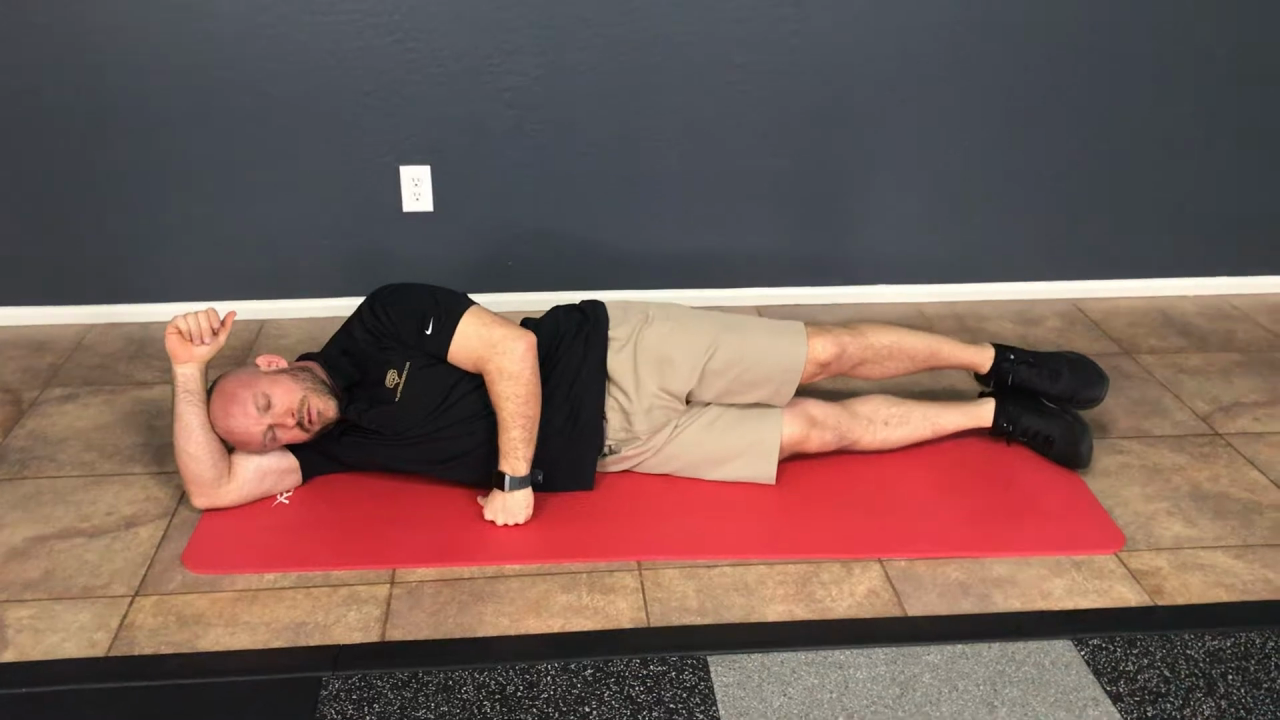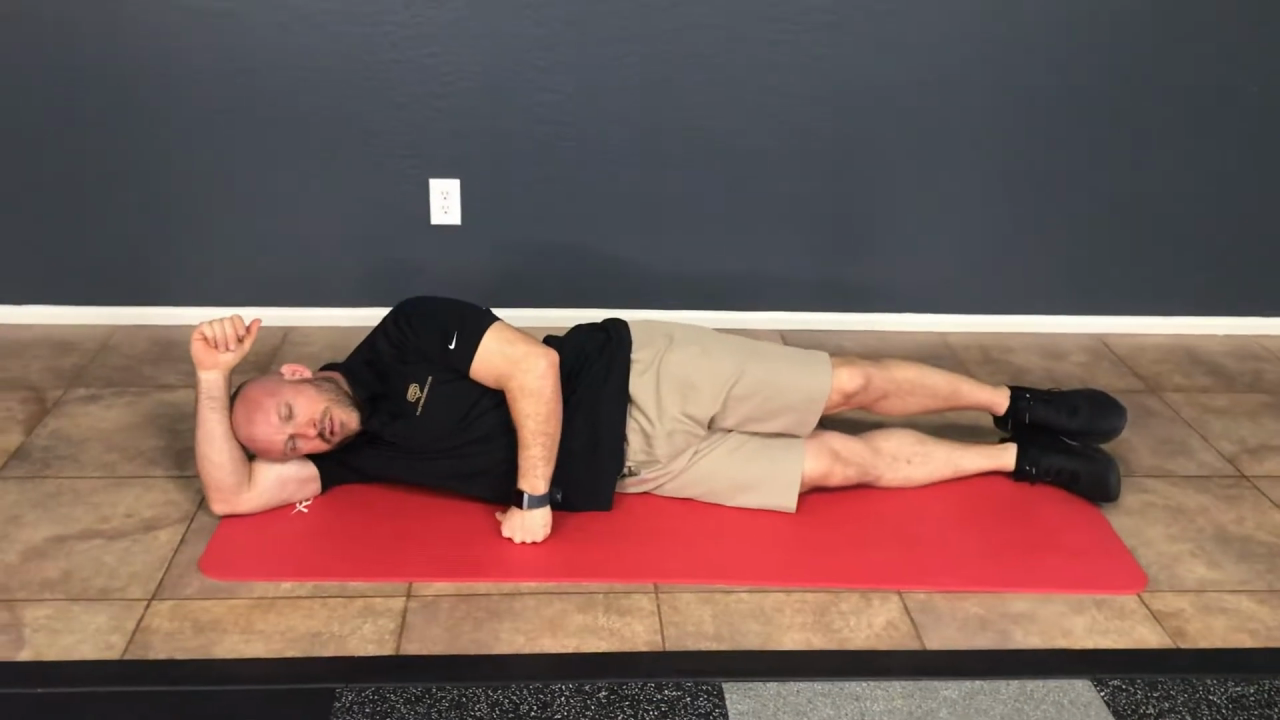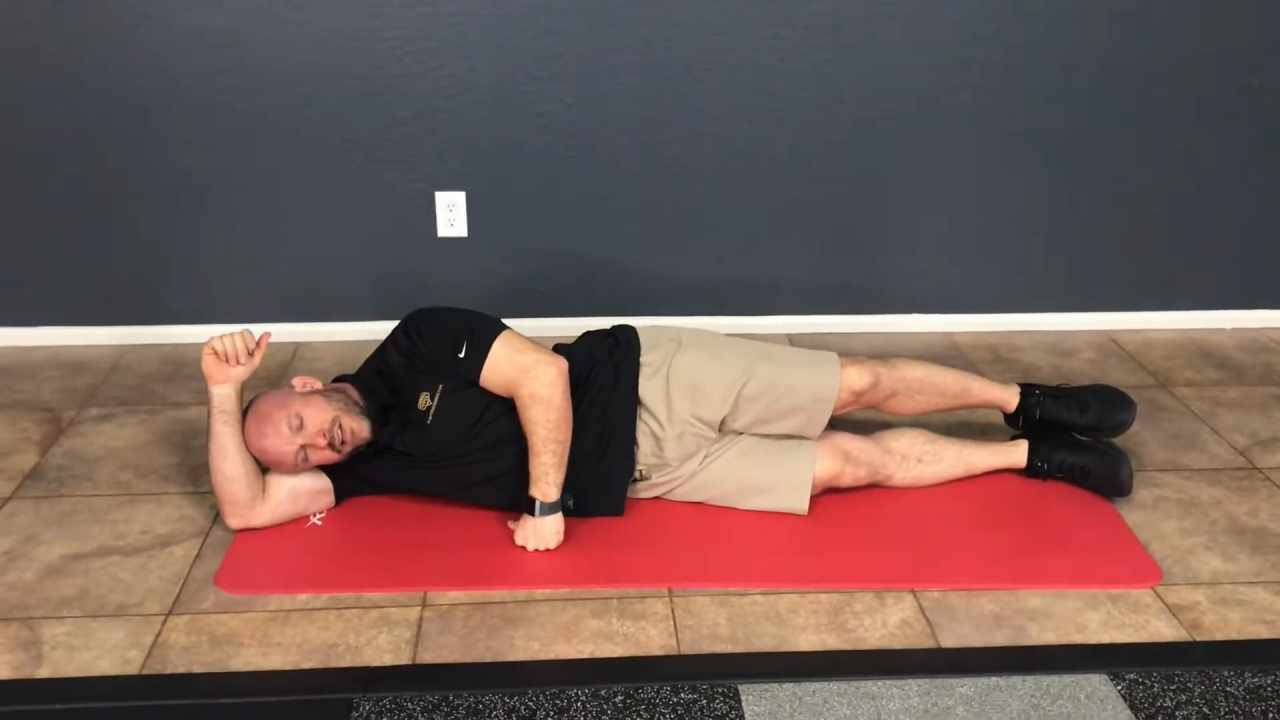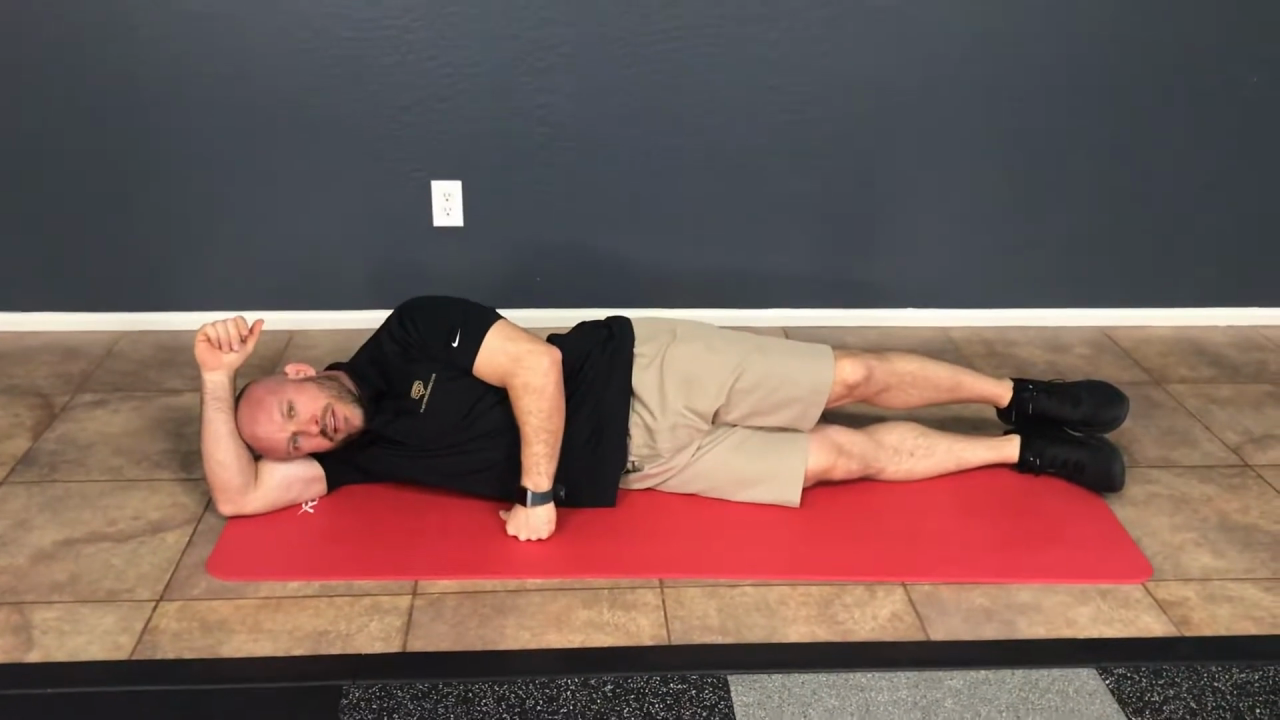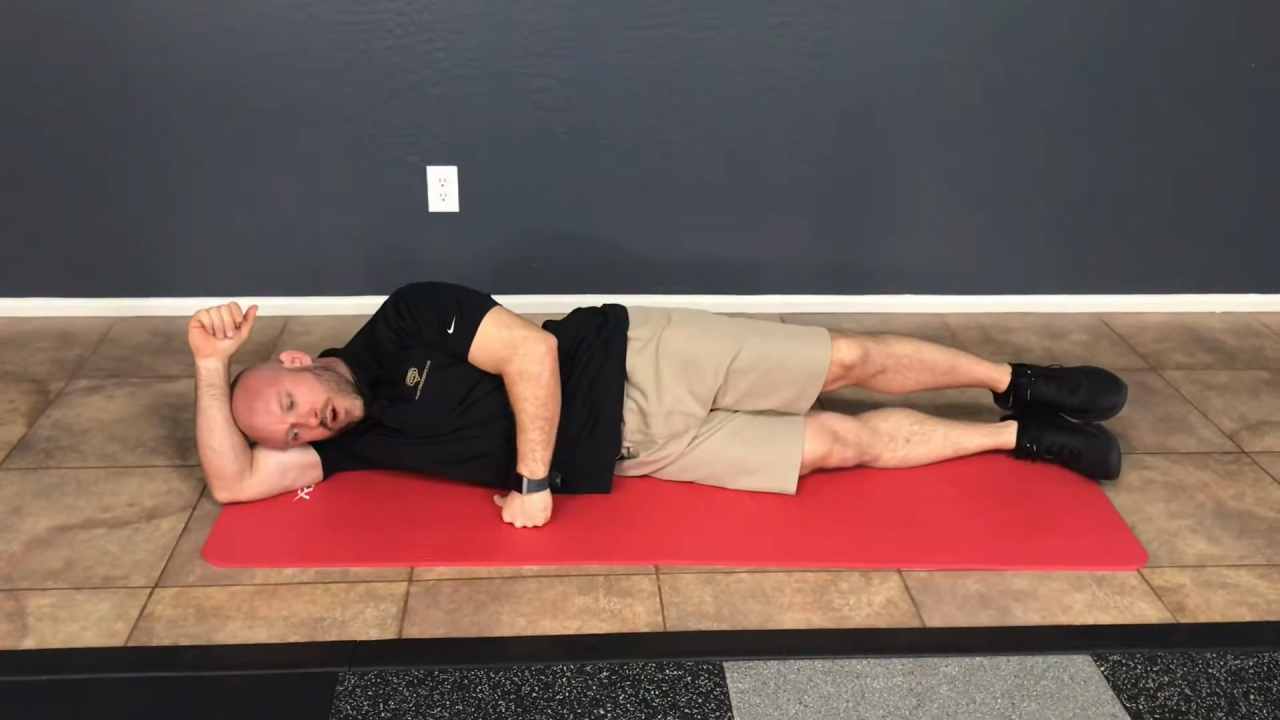
dt=1s
person 1, frame 1
left shoulder: (382, 322)
right shoulder: (330, 443)
left elbow: (511, 348)
right elbow: (212, 488)
left wrist: (515, 478)
right wrist: (186, 377)
left hip: (615, 354)
right hip: (608, 446)
left knee: (827, 354)
right knee: (817, 430)
left ankle: (999, 368)
right ankle: (995, 417)
person 1, frame 2
left shoulder: (408, 333)
right shoulder: (353, 454)
left elbow: (532, 365)
right elbow: (230, 494)
left wrist: (532, 496)
right wrist: (210, 379)
left hip: (639, 374)
right hip: (628, 469)
left knee: (850, 386)
right knee: (841, 464)
left ankle: (1019, 406)
right ankle: (1018, 460)
person 1, frame 3
left shoulder: (418, 343)
right shoulder: (365, 462)
left elbow: (541, 373)
right elbow: (244, 507)
left wrist: (545, 503)
right wrist: (223, 396)
left hip: (649, 379)
right hip: (639, 470)
left knee: (861, 382)
right knee: (851, 462)
left ankle: (1025, 404)
right ankle: (1031, 453)
person 1, frame 4
left shoulder: (411, 332)
right shoulder: (356, 452)
left elbow: (535, 364)
right elbow: (236, 494)
left wrist: (536, 494)
right wrist: (215, 382)
left hip: (642, 371)
right hip: (632, 463)
left knee: (853, 377)
right knee: (842, 457)
left ankle: (1021, 399)
right ankle: (1026, 452)
person 1, frame 5
left shoulder: (406, 320)
right shoulder: (351, 442)
left elbow: (531, 351)
right elbow: (233, 482)
left wrist: (532, 480)
right wrist: (210, 368)
left hip: (635, 359)
right hip: (627, 451)
left knee: (850, 358)
right knee: (840, 444)
left ankle: (1019, 383)
right ankle: (1020, 439)
